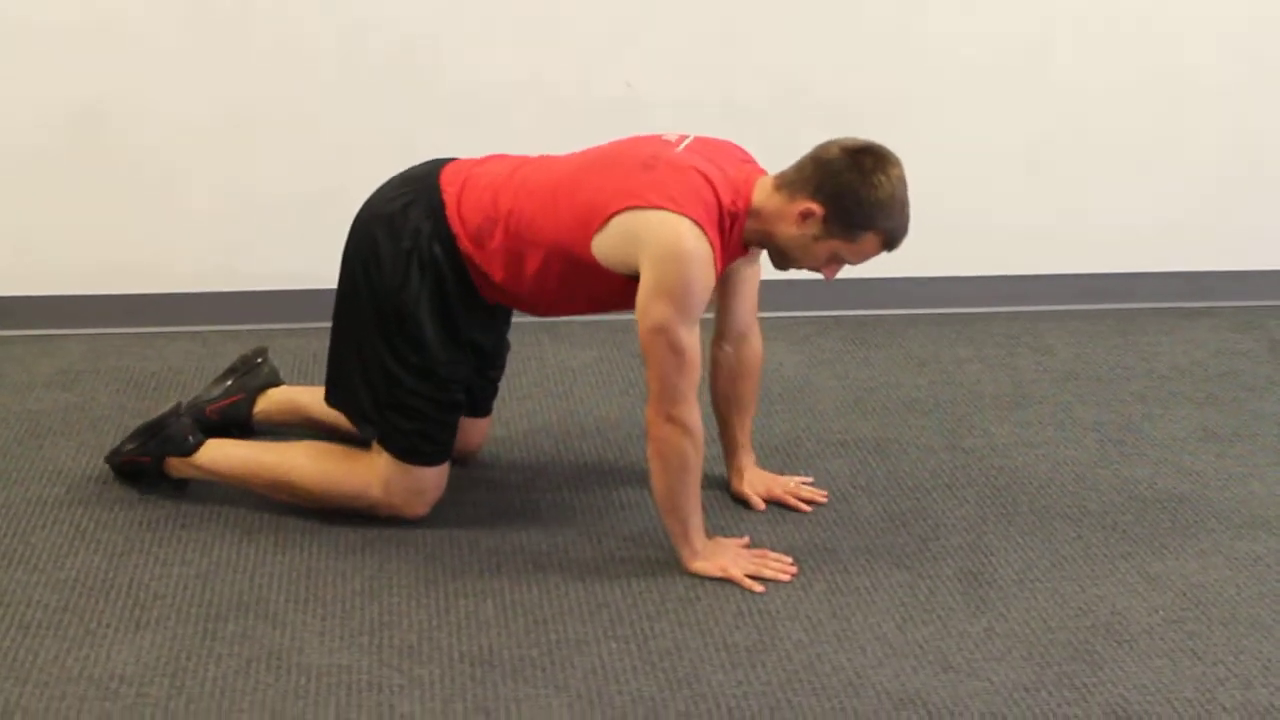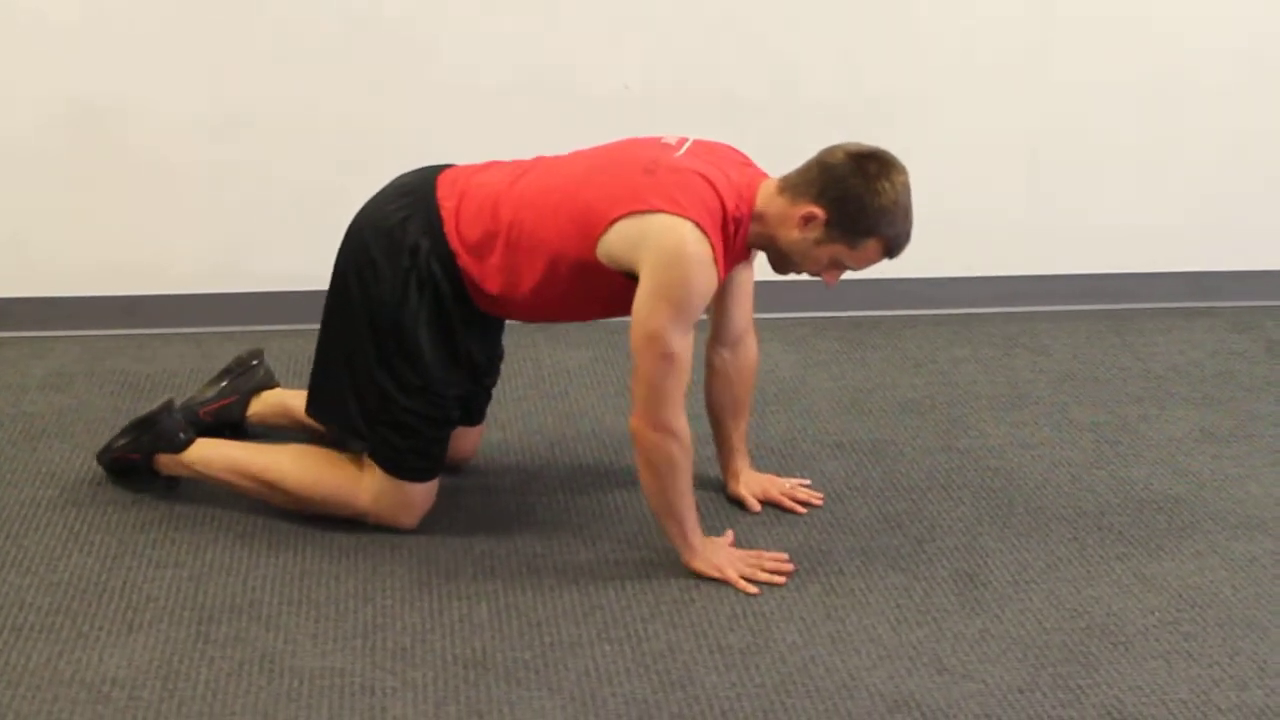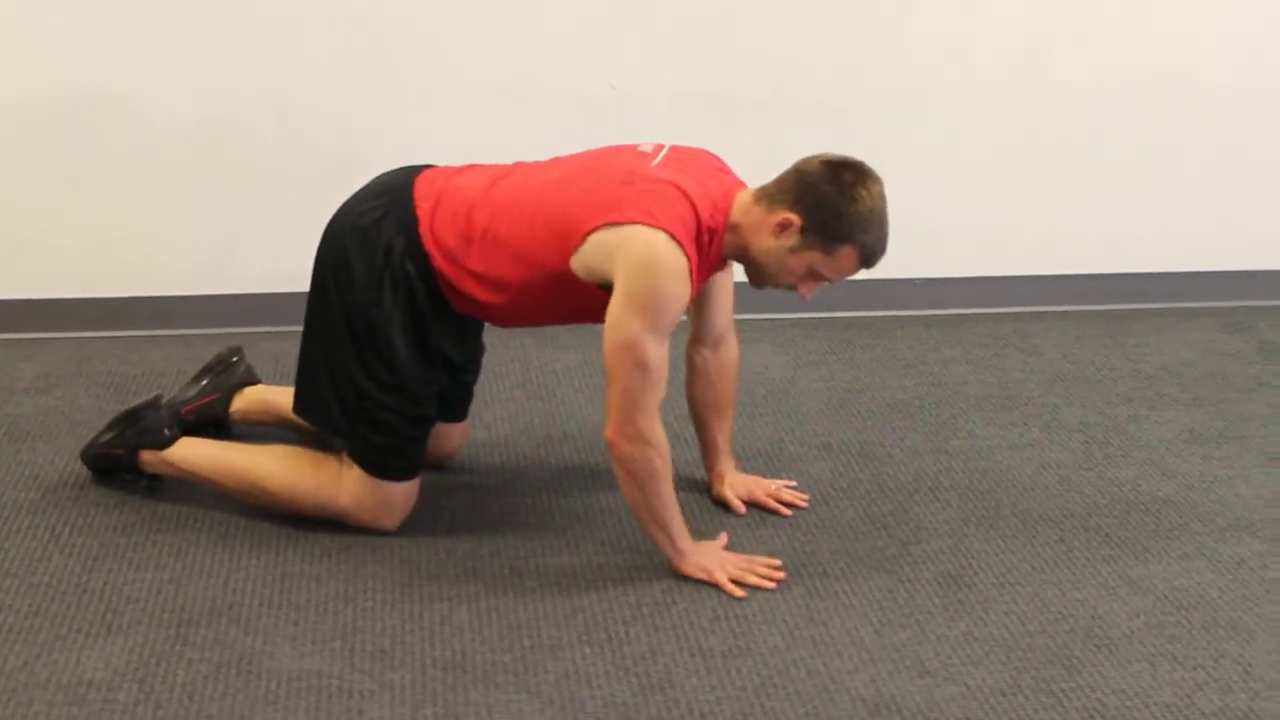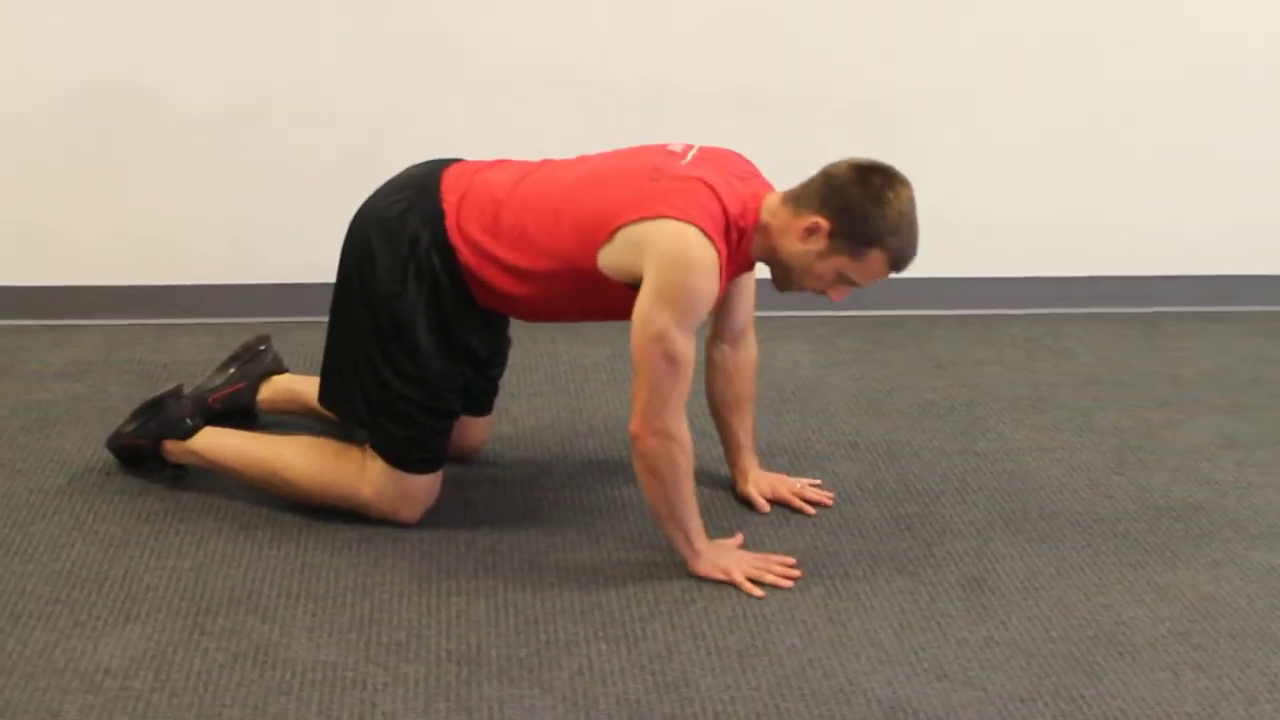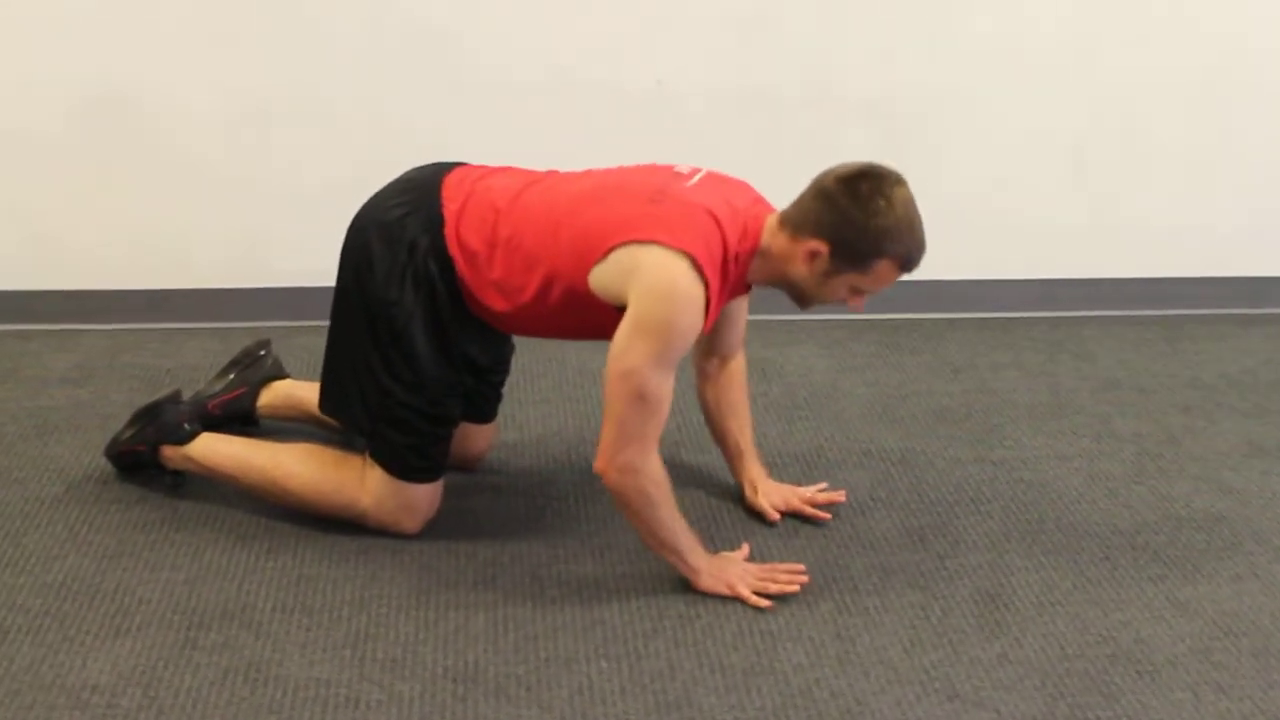
dt=0.4s
person 1, frame 1
left shoulder: (744, 186)
right shoulder: (683, 241)
left elbow: (738, 339)
right elbow: (672, 415)
left wrist: (744, 467)
right wrist: (695, 548)
left hip: (455, 223)
right hip: (413, 246)
left knee: (462, 435)
right knee: (410, 486)
left ankle: (260, 397)
right ankle: (184, 450)
person 1, frame 2
left shoulder: (744, 190)
right shoulder: (686, 246)
left elbow: (732, 342)
right elbow: (656, 422)
left wrist: (738, 467)
right wrist: (695, 549)
left hip: (448, 222)
right hip: (410, 258)
left knee: (454, 445)
right knee: (397, 499)
left ankle: (256, 397)
right ankle: (176, 446)
person 1, frame 3
left shoulder: (722, 196)
right shoulder: (661, 254)
left elbow: (713, 343)
right elbow: (630, 435)
left wrist: (723, 469)
right wrist: (684, 553)
left hip: (428, 225)
right hip: (385, 258)
left knee: (439, 442)
right knee: (378, 500)
left ankle: (236, 396)
right ankle: (159, 444)
person 1, frame 4
left shoulder: (748, 197)
right shoulder: (690, 251)
left elbow: (732, 341)
right elbow: (655, 429)
left wrist: (746, 467)
right wrist: (699, 553)
left hip: (455, 218)
right hip: (412, 251)
left knee: (462, 435)
right knee: (400, 492)
left ankle: (262, 384)
right ankle: (182, 433)
person 1, frame 5
left shoulder: (751, 220)
right shoulder: (679, 281)
left elbow: (719, 358)
right elbow: (621, 461)
left wrist: (754, 477)
right wrist: (702, 567)
left hip: (454, 213)
right hip: (409, 255)
left knee: (466, 444)
right knee: (402, 502)
left ankle: (263, 389)
right ankle: (182, 440)
